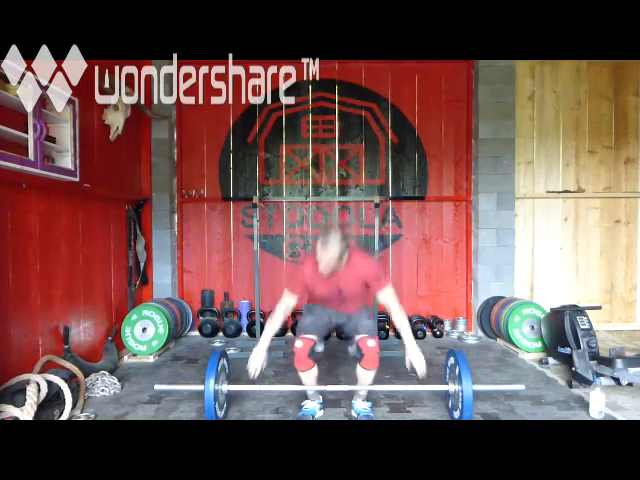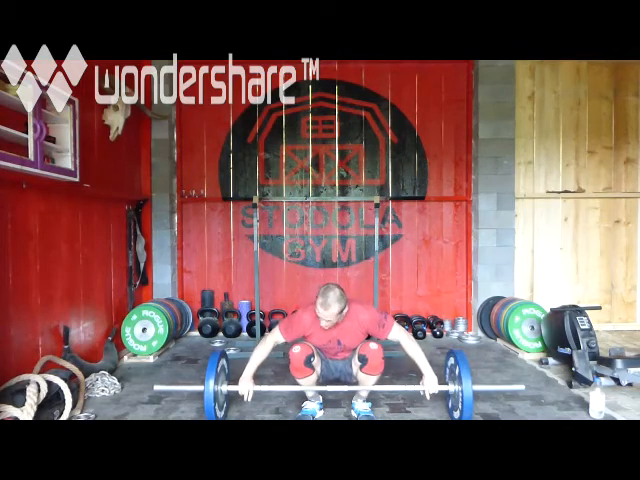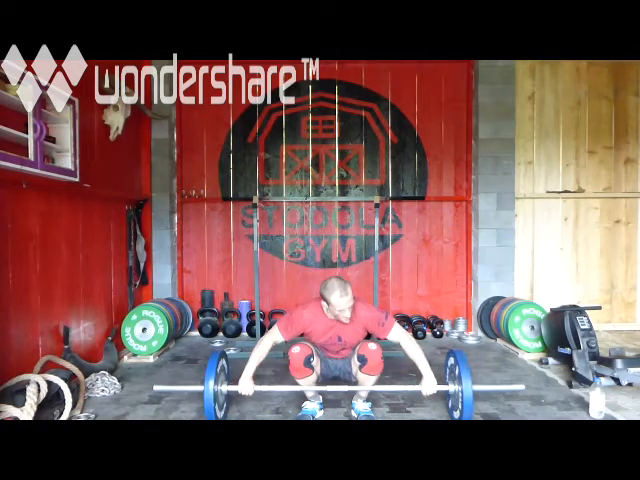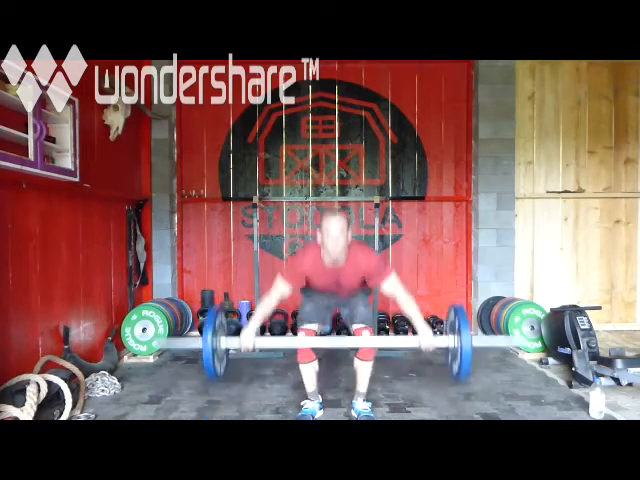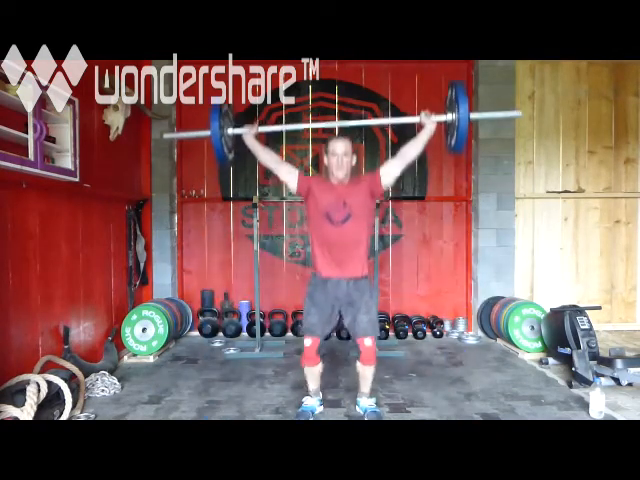
dt=1s
person 1, frame 1
left shoulder: (365, 265)
right shoulder: (309, 269)
left elbow: (392, 304)
right elbow: (284, 306)
left wrist: (411, 346)
right wrist: (261, 347)
left hip: (357, 311)
right hip: (320, 310)
left knee: (370, 347)
right knee: (301, 346)
left ankle: (361, 401)
right ankle: (312, 400)
person 1, frame 2
left shoulder: (364, 315)
right shoulder: (305, 317)
left elbow: (404, 337)
right elbow: (270, 339)
left wrist: (428, 374)
right wrist: (247, 376)
left hip: (352, 365)
right hip: (320, 365)
left knee: (374, 351)
right knee: (298, 352)
left ankle: (361, 401)
right ankle: (312, 401)
person 1, frame 3
left shoulder: (365, 312)
right shoulder: (305, 314)
left elbow: (404, 337)
right elbow: (268, 339)
left wrist: (427, 375)
right wrist: (247, 376)
left hip: (352, 361)
right hip: (321, 361)
left knee: (372, 351)
right knee: (297, 353)
left ankle: (360, 401)
right ankle: (312, 401)
person 1, frame 4
left shoulder: (364, 258)
right shoulder: (306, 259)
left elbow: (398, 290)
right elbow: (275, 293)
left wrist: (422, 328)
right wrist: (251, 328)
left hip: (355, 294)
right hip: (317, 295)
left knee: (365, 338)
right knee: (305, 338)
left ankle: (360, 402)
right ankle: (312, 403)
person 1, frame 5
left shoulder: (368, 186)
right shoulder: (311, 187)
left elbow: (402, 158)
right elbow: (275, 163)
left wrist: (428, 128)
right wrist: (250, 139)
left hip: (358, 282)
right hip: (322, 281)
left knee: (367, 344)
right knee: (310, 343)
left ankle: (365, 399)
right ankle: (313, 399)
